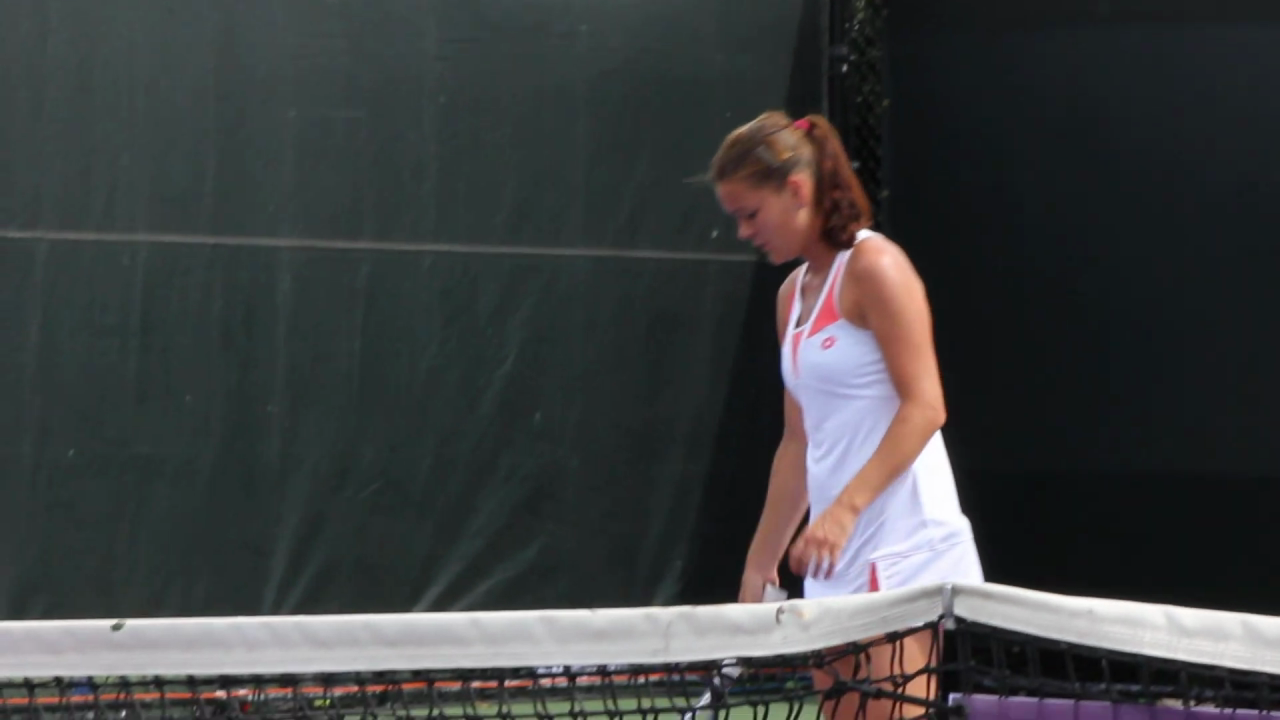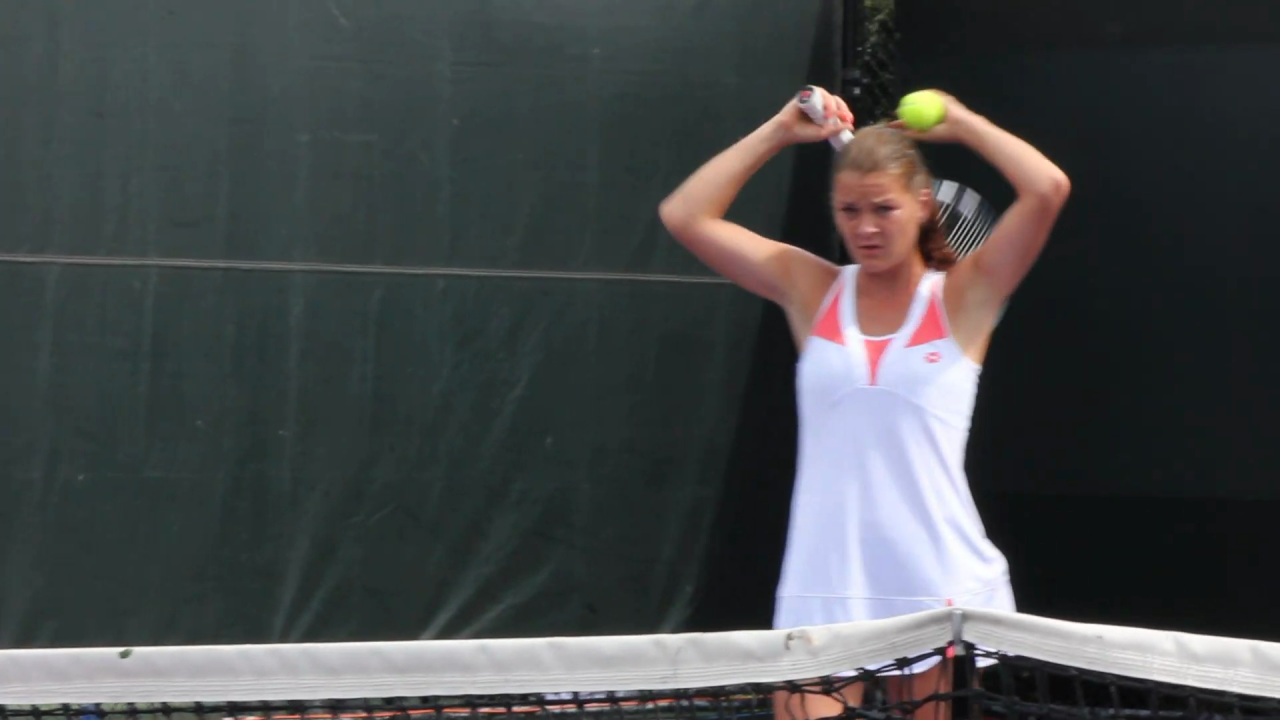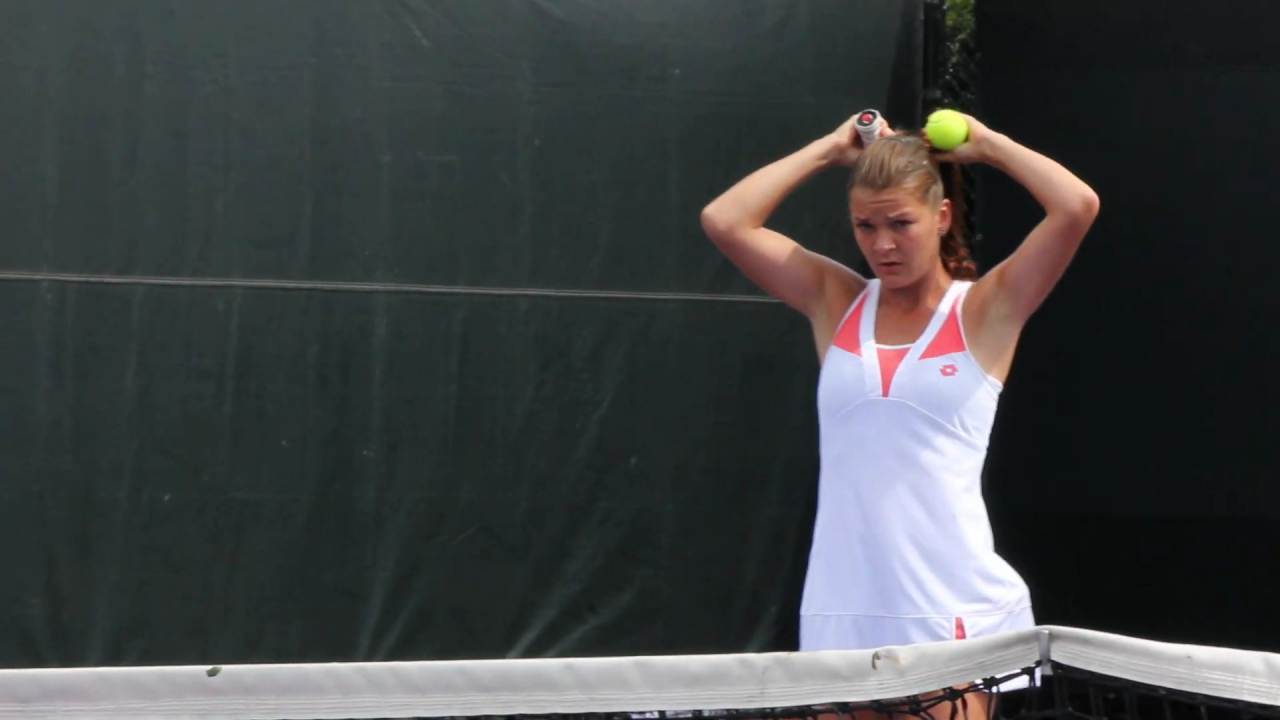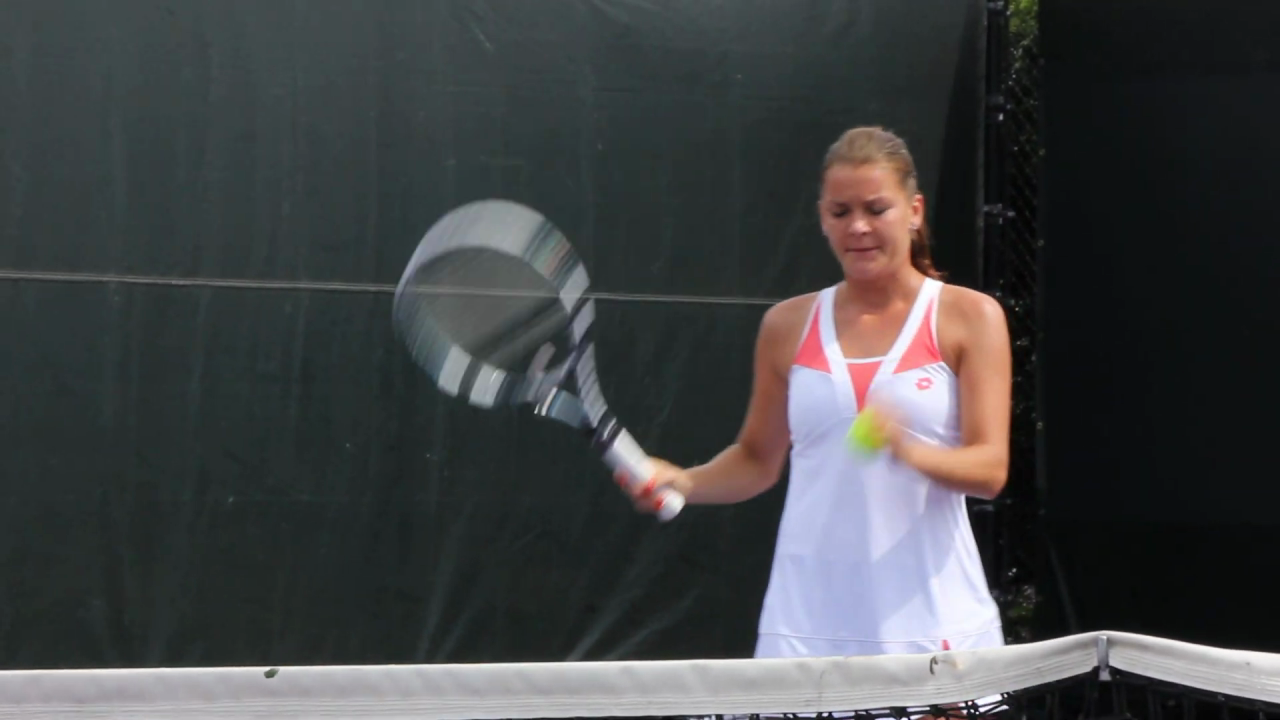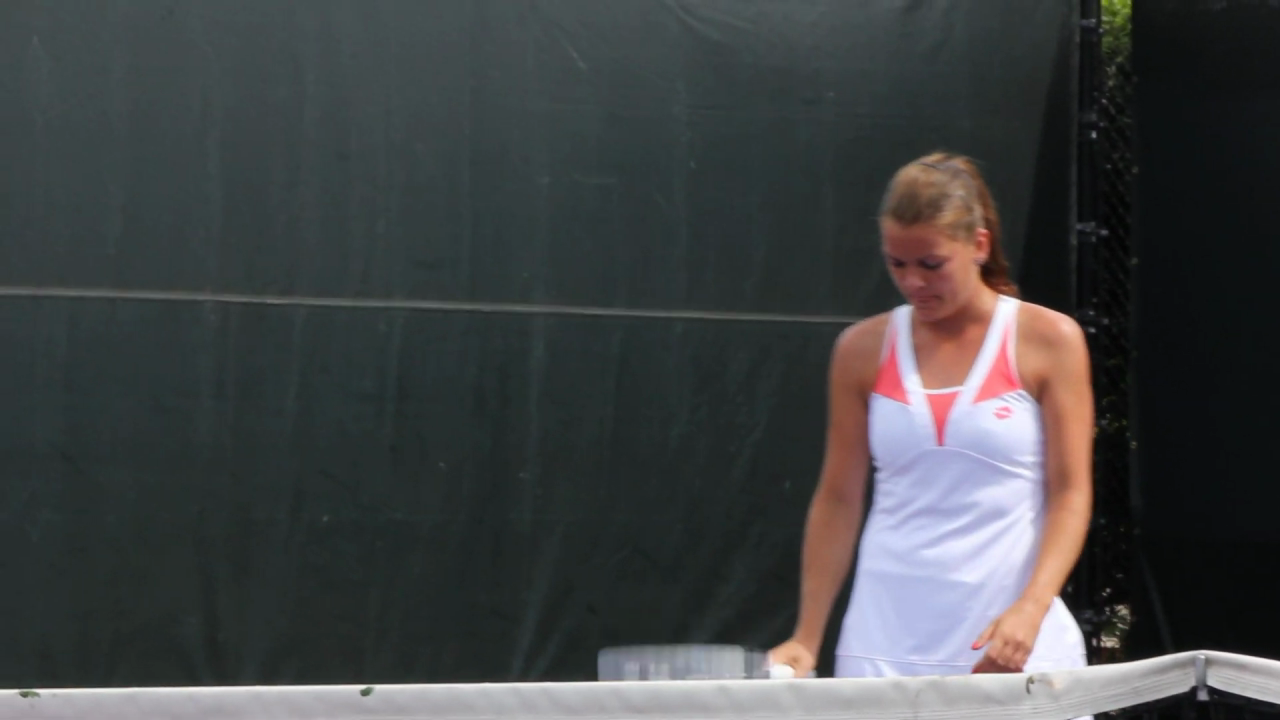
dt=1s
person 1, frame 1
left shoulder: (875, 266)
right shoulder: (792, 292)
left elbow: (925, 407)
left wrist: (847, 508)
right wrist: (761, 559)
left hip: (901, 548)
right hip: (840, 551)
person 1, frame 2
left shoulder: (965, 295)
right shoulder: (810, 288)
left elbow: (1049, 191)
right elbow: (683, 217)
left wrist: (963, 124)
right wrist: (779, 130)
left hip: (938, 586)
right hip: (825, 586)
person 1, frame 3
left shoulder: (987, 311)
right shoulder: (836, 301)
left elbow: (1077, 206)
right elbow: (723, 221)
left wrist: (987, 143)
right wrist: (832, 148)
left hip: (952, 612)
right hip: (843, 609)
person 1, frame 4
left shoulder: (970, 316)
right shoulder: (787, 324)
left elbow: (989, 471)
right elbow: (757, 460)
left wrist: (908, 449)
right wrist: (679, 481)
left hip: (930, 625)
person 1, frame 5
left shoulder: (1047, 340)
right shoulder: (862, 349)
left elbow: (1070, 492)
right elbow: (838, 498)
left wrist: (1031, 610)
right wrist: (807, 636)
left hip: (1010, 641)
right hip: (886, 645)
